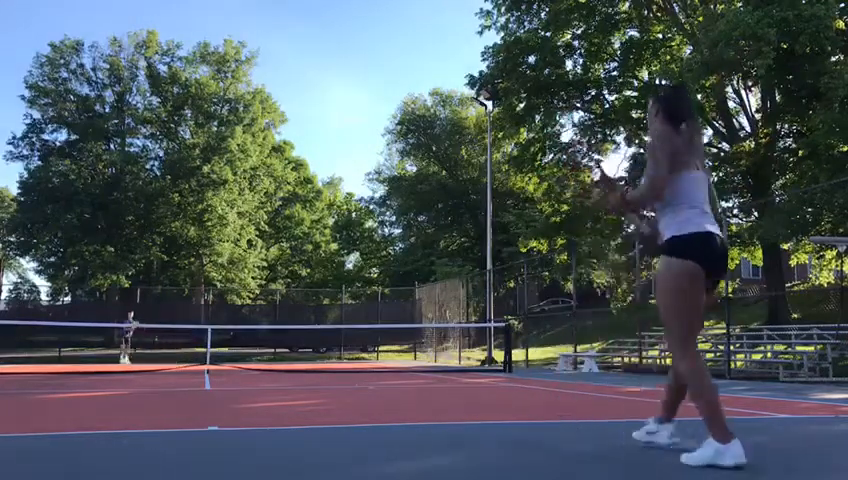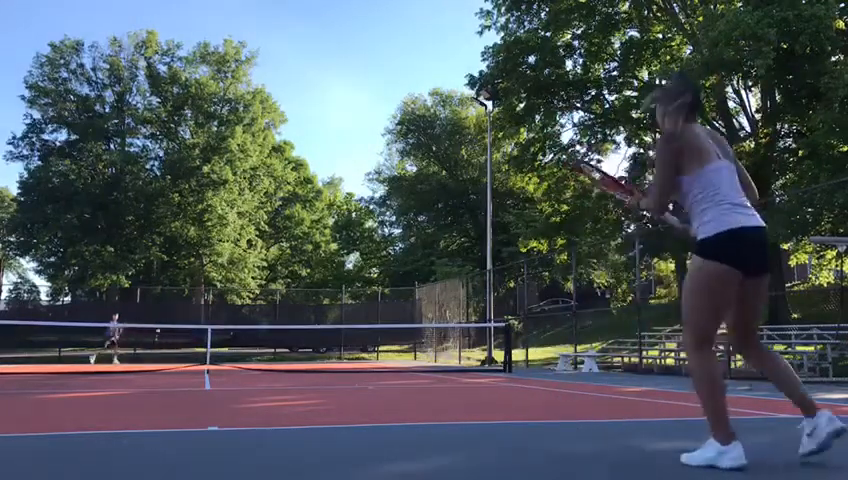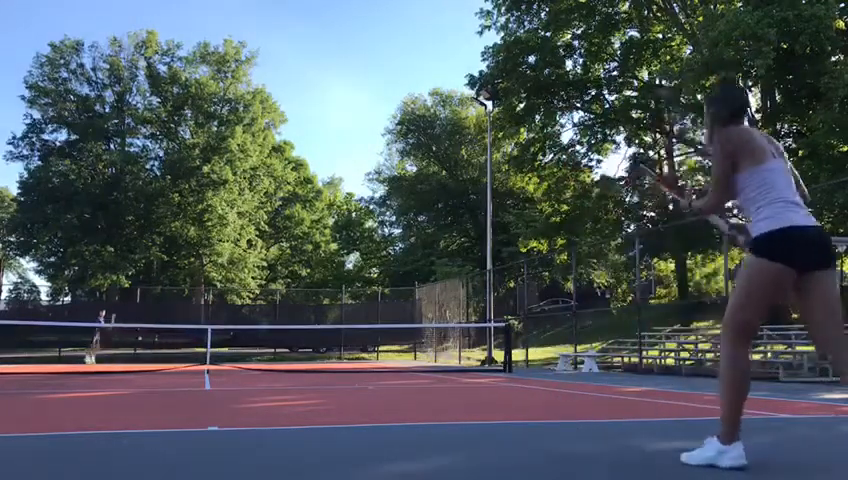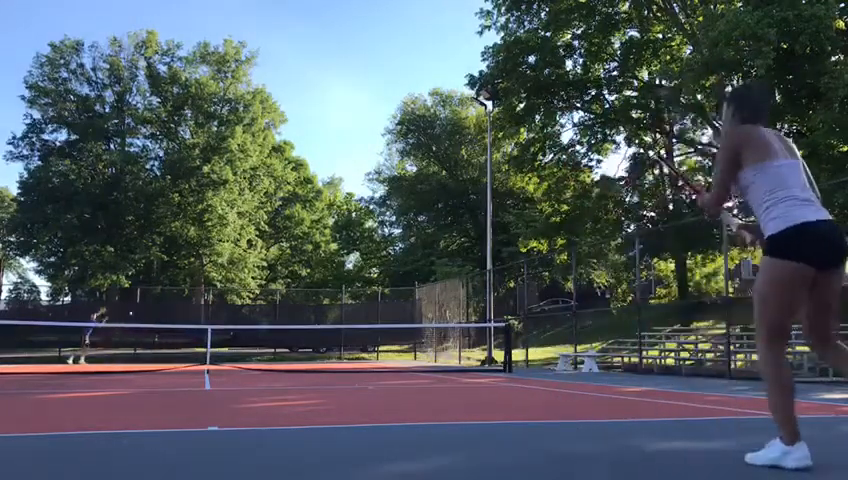
dt=0.3s
person 1, frame 1
left shoulder: (661, 139)
right shoulder: (692, 146)
left elbow: (652, 192)
left wrist: (622, 200)
right wrist: (662, 219)
left hip: (685, 248)
right hip: (712, 244)
left knee: (680, 346)
right knee: (682, 344)
left ankle: (723, 442)
right ankle: (662, 424)
person 1, frame 2
left shoulder: (671, 138)
right shoulder: (715, 139)
left elbow: (658, 203)
right elbow: (751, 192)
left wrist: (642, 202)
left hip: (720, 244)
right hip: (755, 238)
left knee: (695, 344)
right knee: (747, 344)
left ankle: (723, 444)
person 1, frame 3
left shoulder: (726, 139)
right shoulder: (769, 141)
left elbow: (716, 201)
left wrist: (693, 205)
left hip: (778, 243)
right hip: (814, 239)
left knee: (734, 338)
left ankle: (727, 442)
person 1, frame 4
left shoulder: (735, 136)
right shoulder: (783, 141)
left elbow: (716, 199)
left wrist: (702, 202)
left hip: (792, 242)
left knee: (770, 343)
left ankle: (790, 444)
